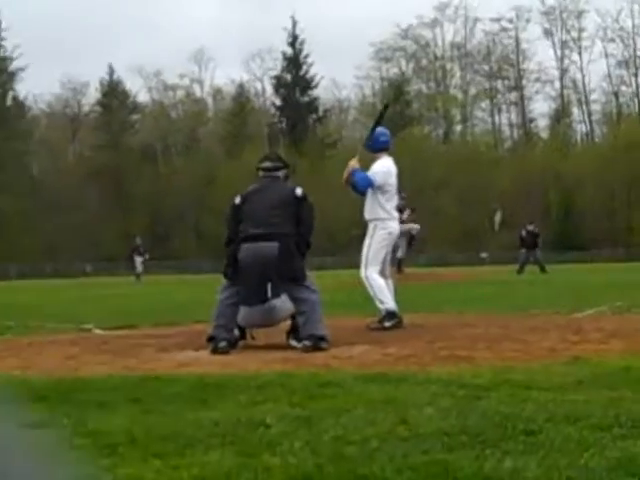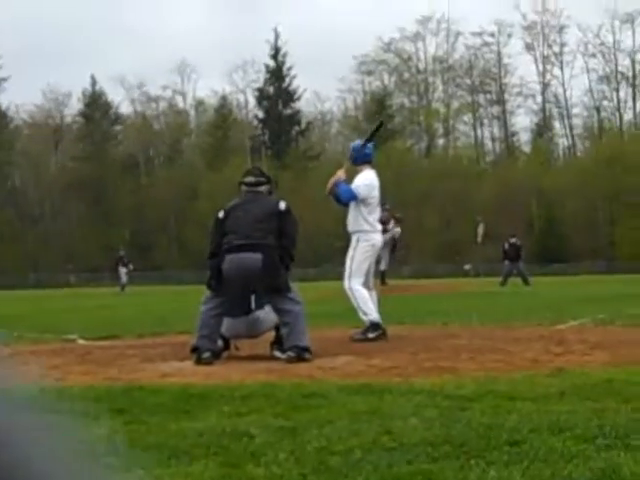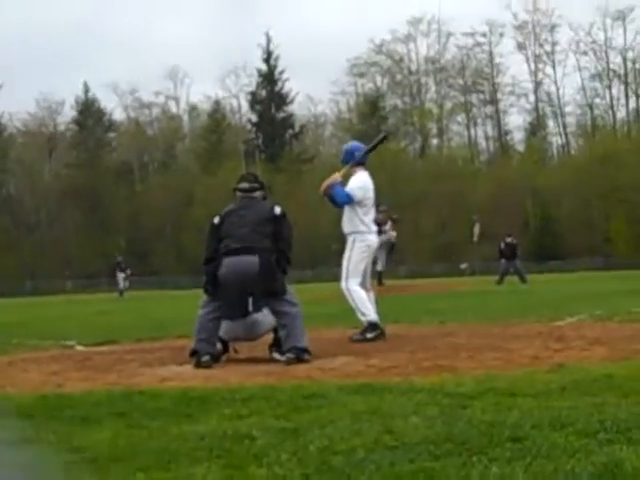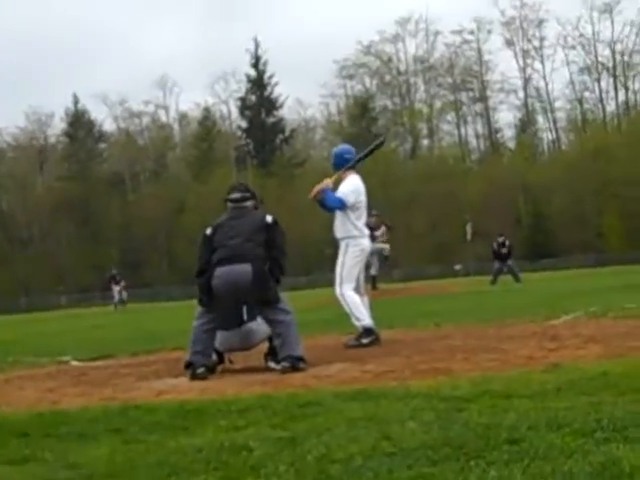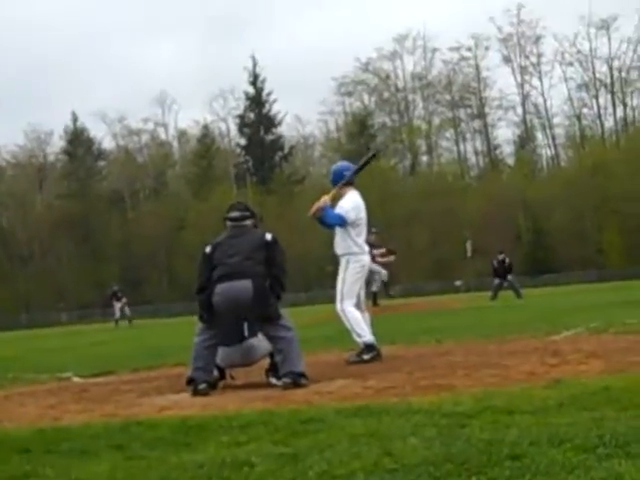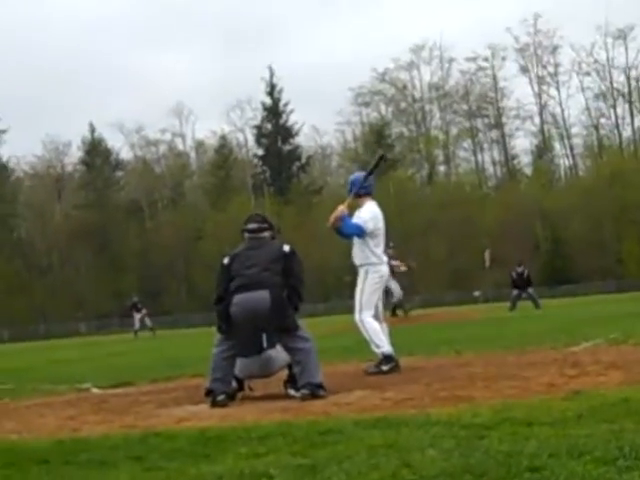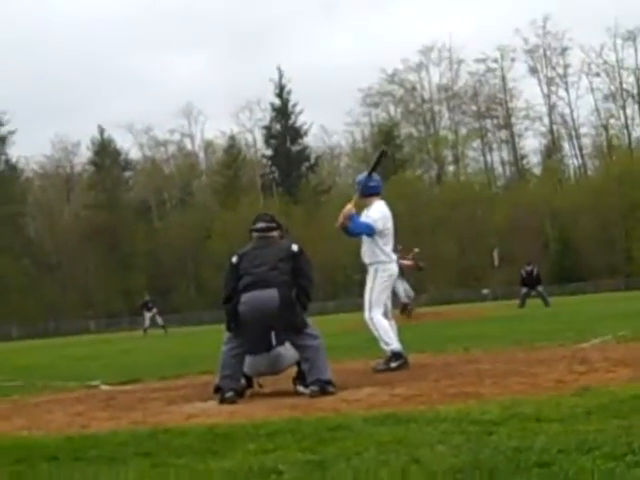
dt=0.1s
person 1, frame 1
left shoulder: (383, 165)
right shoulder: (384, 165)
left elbow: (364, 183)
right elbow: (365, 190)
left wrist: (355, 169)
right wrist: (352, 181)
left hip: (381, 225)
right hip: (387, 225)
left knee: (369, 271)
right knee: (382, 272)
left ankle: (391, 315)
right ankle: (390, 314)
person 1, frame 2
left shoulder: (366, 178)
right shoulder: (366, 178)
left elbow: (348, 196)
right elbow: (347, 202)
left wrist: (340, 181)
right wrist: (334, 192)
left hip: (364, 237)
right hip: (370, 237)
left knee: (352, 283)
right knee: (365, 283)
left ankle: (375, 325)
right ankle: (374, 325)
person 1, frame 3
left shoulder: (360, 180)
right shoulder: (360, 179)
left elbow: (344, 199)
right elbow: (342, 203)
left wrist: (335, 184)
right wrist: (329, 193)
left hip: (360, 238)
right hip: (366, 237)
left knee: (349, 284)
right knee: (362, 284)
left ankle: (373, 326)
right ankle: (372, 326)
person 1, frame 4
left shoulder: (352, 183)
right shoulder: (349, 183)
left elbow: (337, 204)
right elbow: (332, 207)
left wrist: (327, 190)
right wrist: (320, 197)
left hip: (353, 242)
right hip: (356, 242)
left knee: (344, 289)
right knee: (356, 288)
left ankle: (368, 331)
right ankle: (367, 330)
person 1, frame 5
left shoulder: (351, 200)
right shoulder: (347, 200)
left elbow: (337, 221)
right elbow: (331, 224)
left wrist: (326, 207)
right wrist: (319, 215)
left hip: (353, 259)
right hip: (356, 258)
left knee: (344, 305)
right knee: (357, 305)
left ankle: (369, 347)
right ankle: (368, 347)
person 1, frame 6
left shoulder: (370, 210)
right shoulder: (362, 211)
left elbow: (356, 231)
right elbow: (348, 233)
left wrist: (343, 217)
right wrist: (337, 224)
left hip: (372, 269)
right hip: (373, 269)
left knee: (363, 315)
right knee: (375, 315)
left ankle: (388, 358)
right ankle: (387, 358)
person 1, frame 7
left shoulder: (379, 209)
right shoulder: (370, 210)
left elbow: (366, 230)
right elbow: (356, 232)
left wrist: (351, 215)
right wrist: (345, 224)
left hip: (381, 267)
right hip: (382, 267)
left knee: (373, 313)
right knee: (383, 313)
left ankle: (397, 355)
right ankle: (395, 355)
person 2, frame 1
left shoulder: (244, 195)
right shoulder: (295, 192)
left elbow: (231, 232)
right elbow: (305, 228)
left wrist: (233, 258)
right wrist: (298, 255)
left hip: (247, 249)
right hip: (280, 249)
left knee: (229, 294)
right knee: (305, 292)
left ankle: (221, 339)
right ankle: (313, 337)
person 2, frame 2
left shoulder: (228, 209)
right shoulder: (279, 206)
left elbow: (215, 246)
right elbow: (288, 241)
left wrist: (215, 272)
right wrist: (282, 268)
left hip: (230, 261)
right hip: (264, 260)
left knee: (212, 304)
right knee: (289, 303)
left ankle: (204, 349)
right ankle: (296, 348)
person 2, frame 3
left shoulder: (223, 215)
right shoulder: (274, 211)
left elbow: (210, 251)
right elbow: (284, 245)
left wrist: (211, 278)
right wrist: (279, 272)
left hip: (227, 265)
right hip: (260, 263)
left knee: (210, 308)
right knee: (286, 306)
left ankle: (203, 352)
right ankle: (295, 350)
person 2, frame 4
left shoulder: (215, 227)
right shoulder: (266, 220)
left elbow: (203, 263)
right elbow: (277, 254)
left wrist: (204, 293)
right wrist: (272, 281)
left hip: (220, 275)
right hip: (253, 272)
left knee: (205, 319)
right knee: (280, 314)
left ankle: (199, 364)
right ankle: (290, 358)
person 2, frame 5
left shoulder: (214, 245)
right shoulder: (266, 238)
left elbow: (203, 281)
right elbow: (278, 271)
left wrist: (205, 310)
right wrist: (273, 298)
left hip: (220, 292)
right hip: (253, 289)
left knee: (206, 336)
right knee: (281, 330)
left ankle: (200, 380)
right ankle: (292, 374)
person 2, frame 6
left shoulder: (232, 256)
right shoulder: (283, 249)
left elbow: (221, 292)
right elbow: (295, 282)
left wrist: (223, 322)
right wrist: (291, 309)
left hip: (238, 303)
right hip: (271, 300)
left knee: (224, 347)
right knee: (299, 341)
left ankle: (219, 392)
right ankle: (311, 386)
person 2, frame 7
left shoulder: (240, 255)
right shoulder: (291, 248)
left elbow: (229, 291)
right elbow: (304, 281)
left wrist: (232, 320)
right wrist: (299, 308)
left hip: (246, 301)
right hip: (279, 298)
left knee: (233, 344)
right knee: (308, 339)
left ankle: (227, 389)
right ankle: (320, 382)
